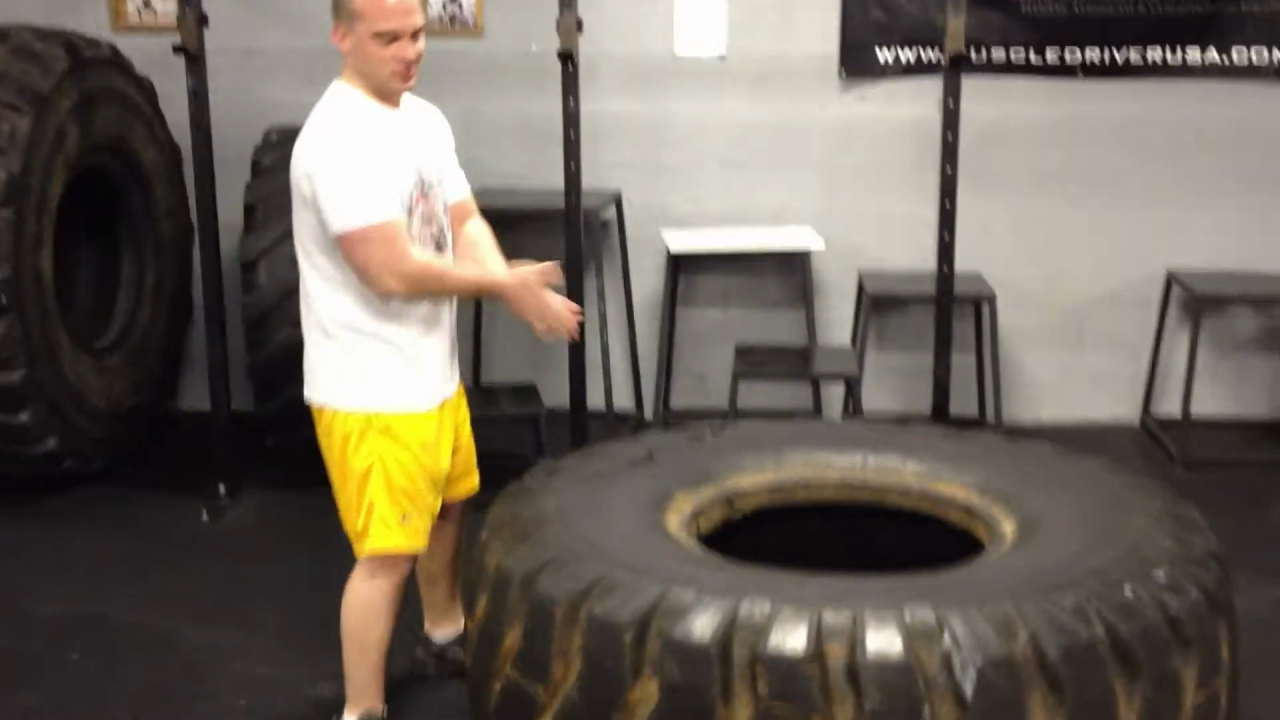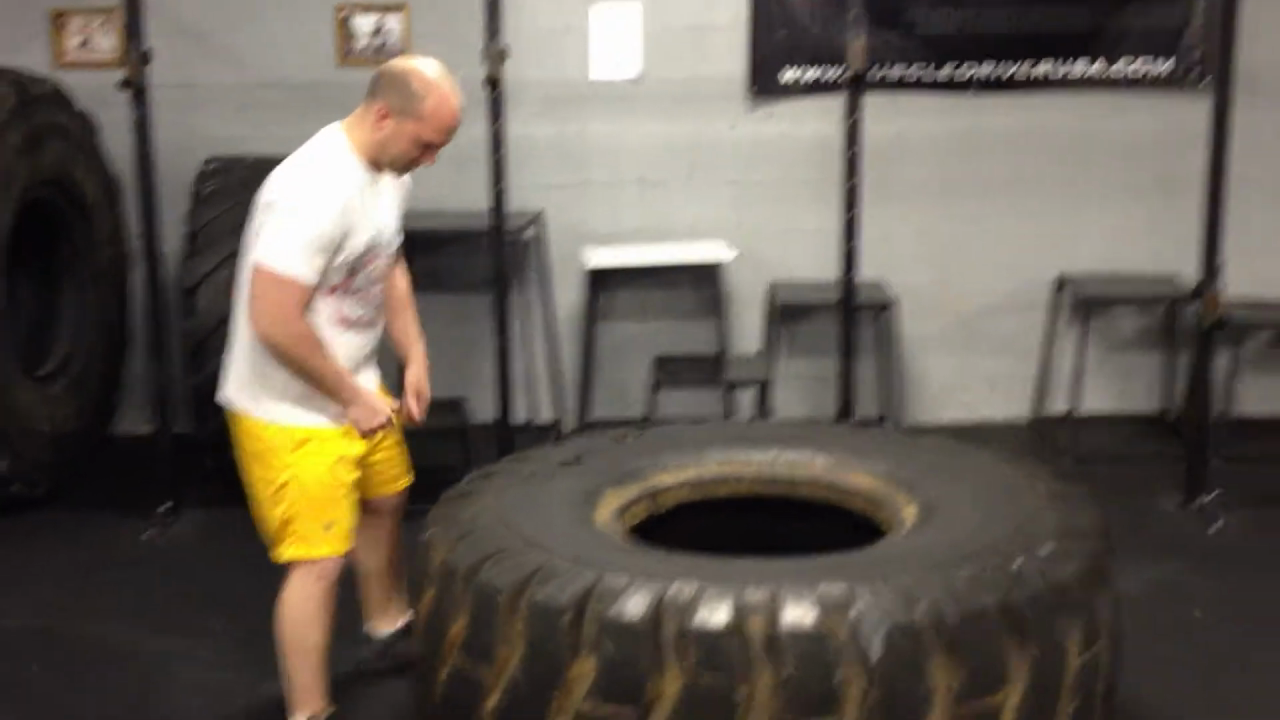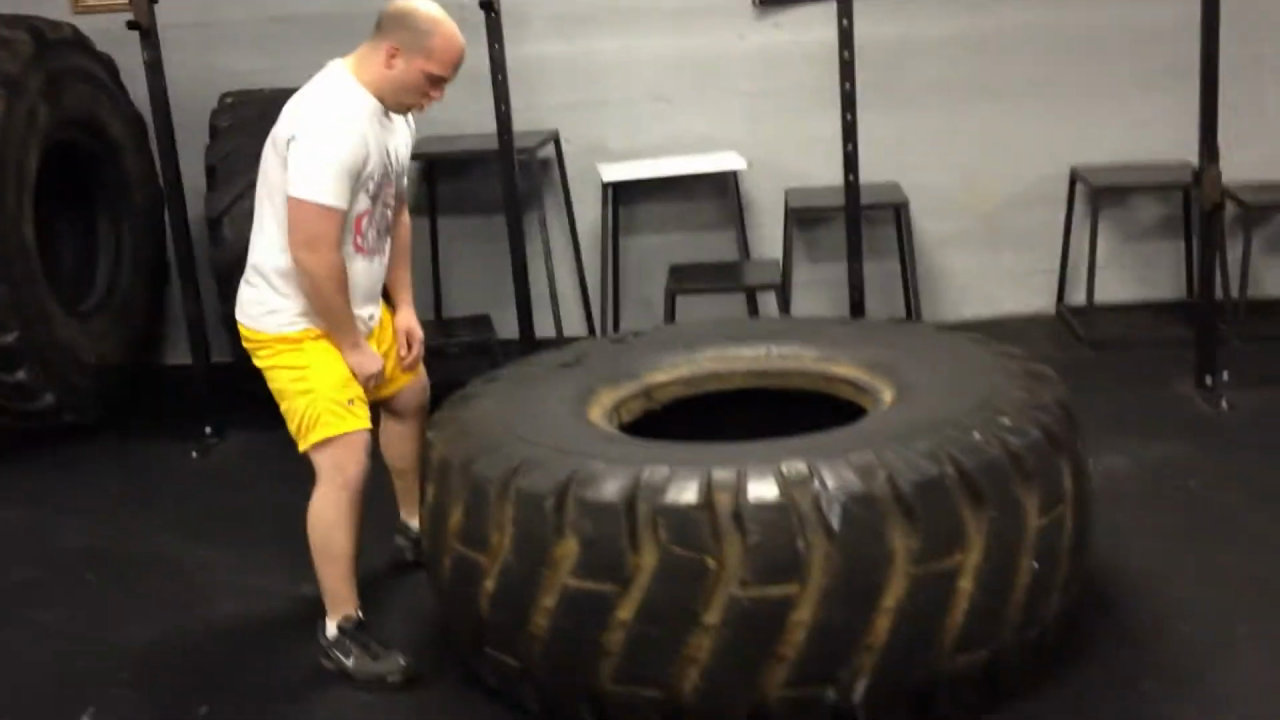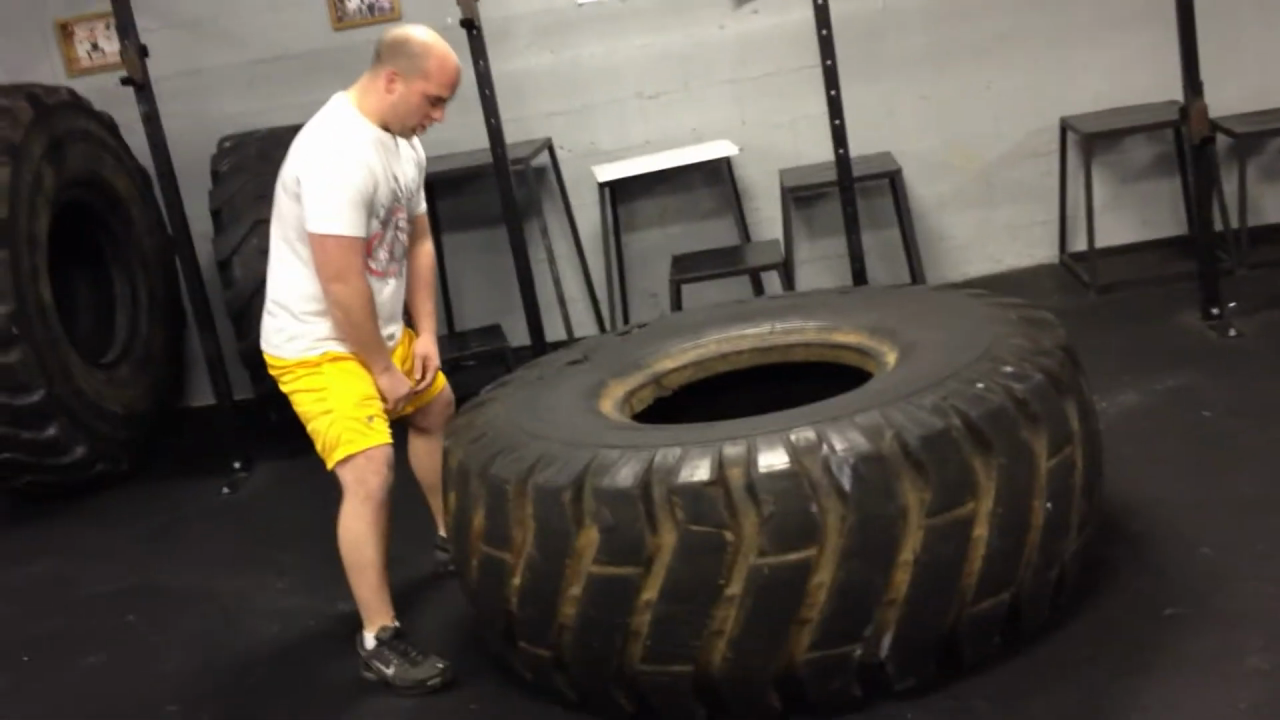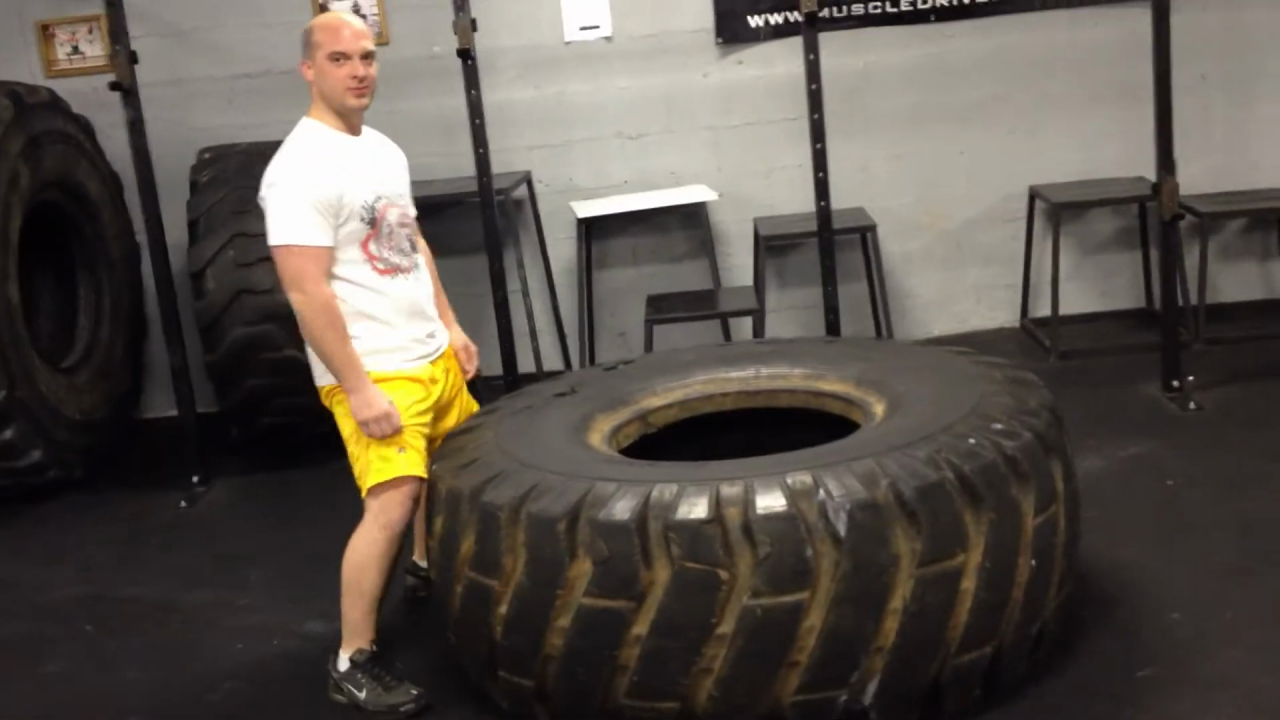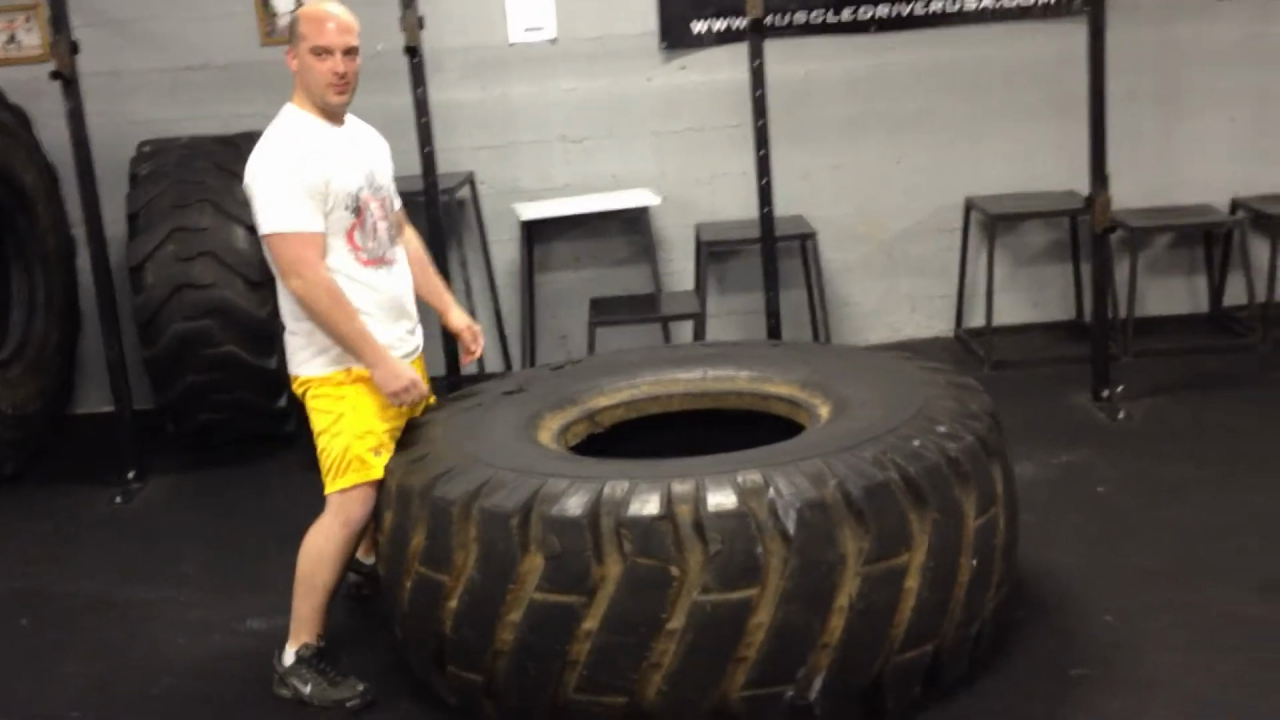
dt=0.7s
person 1, frame 1
left shoulder: (424, 121)
right shoulder: (340, 137)
left elbow: (463, 223)
right elbow: (394, 272)
left wrist: (510, 277)
right wrist: (503, 287)
left hip: (432, 371)
right hip: (373, 391)
left knee: (445, 506)
right knee: (387, 555)
left ankle: (445, 633)
person 1, frame 2
left shoulder: (383, 174)
right shoulder: (315, 191)
right elbow: (274, 321)
left wrist: (416, 358)
right wrist: (351, 398)
left hip: (353, 392)
right hip: (290, 410)
left knee: (384, 503)
right knee: (318, 562)
left ankle: (388, 628)
person 1, frame 3
left shoulder: (391, 110)
right shoulder: (330, 121)
left elbow: (395, 213)
right elbow: (313, 253)
left wrist: (404, 308)
right wrist: (351, 346)
left hip: (360, 308)
right hip: (295, 319)
left knee: (410, 396)
right knee: (345, 465)
left ankle: (414, 527)
right ankle: (341, 631)
person 1, frame 4
left shoulder: (403, 142)
right shoulder: (336, 153)
left elbow: (418, 241)
right elbow: (342, 283)
left wrist: (425, 334)
right wrist: (382, 371)
left hip: (380, 329)
right hip: (316, 343)
left knee: (437, 412)
right knee: (370, 477)
left ankle: (454, 536)
right ankle: (379, 640)
person 1, frame 5
left shoulder: (384, 149)
right shoulder: (302, 169)
right elbow: (308, 293)
left wrist: (451, 328)
right wrist: (358, 388)
left hip: (430, 353)
right hip: (374, 370)
right knee: (391, 505)
left ankle: (428, 566)
right ankle: (352, 663)
person 1, frame 6
left shoulder: (366, 138)
right shoulder: (287, 155)
right elbow: (306, 278)
left wrist: (450, 310)
right wrist: (377, 363)
left hip: (401, 348)
right hip: (345, 365)
right knee: (352, 502)
left ankle: (369, 564)
right ankle: (299, 657)
